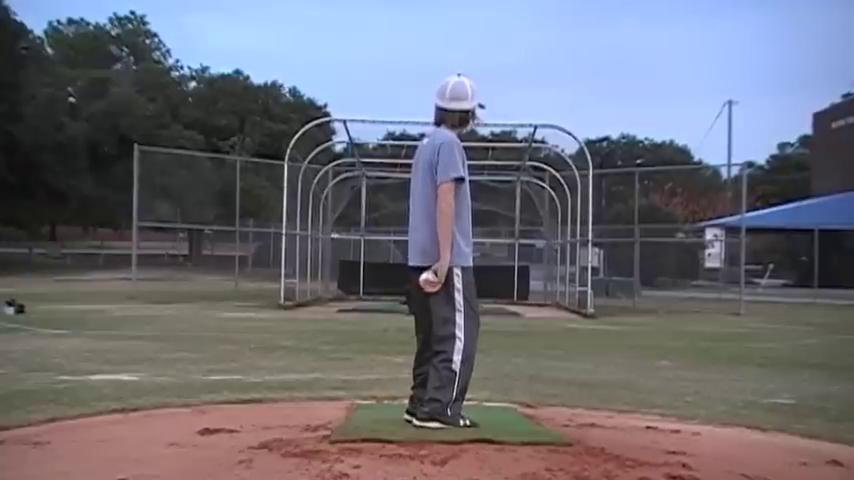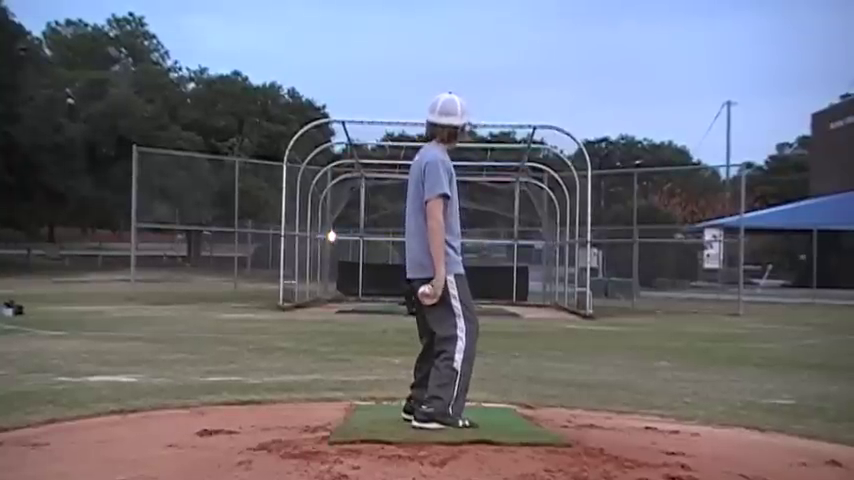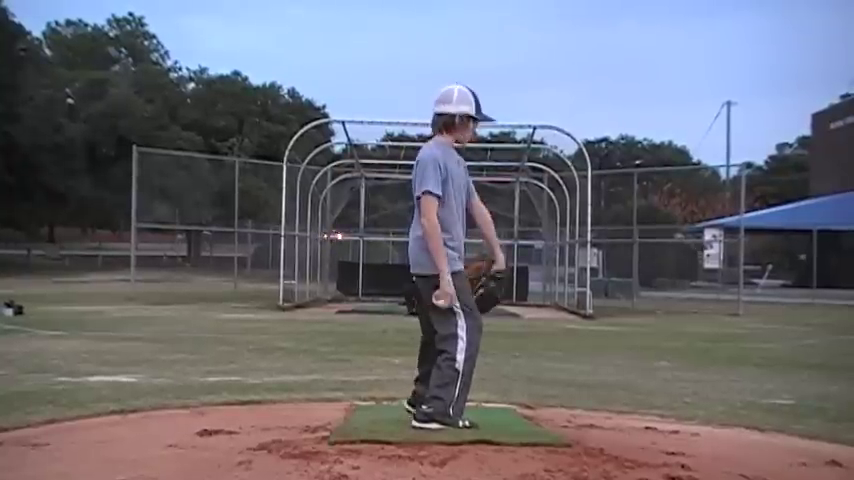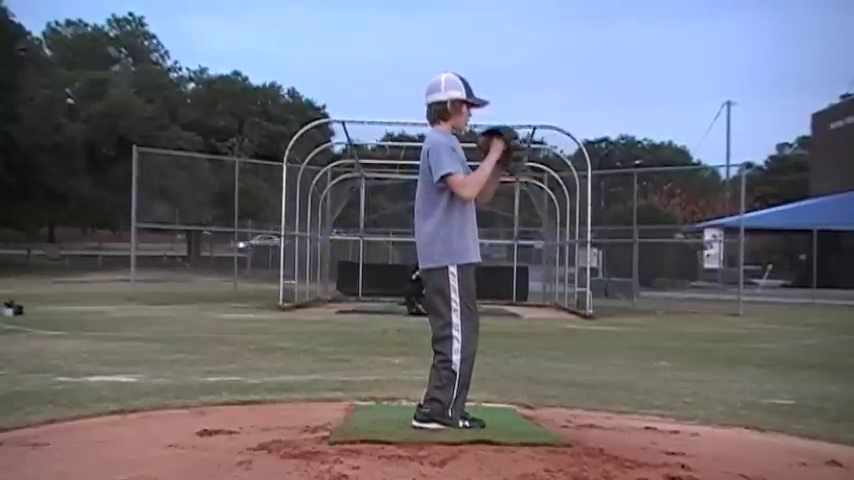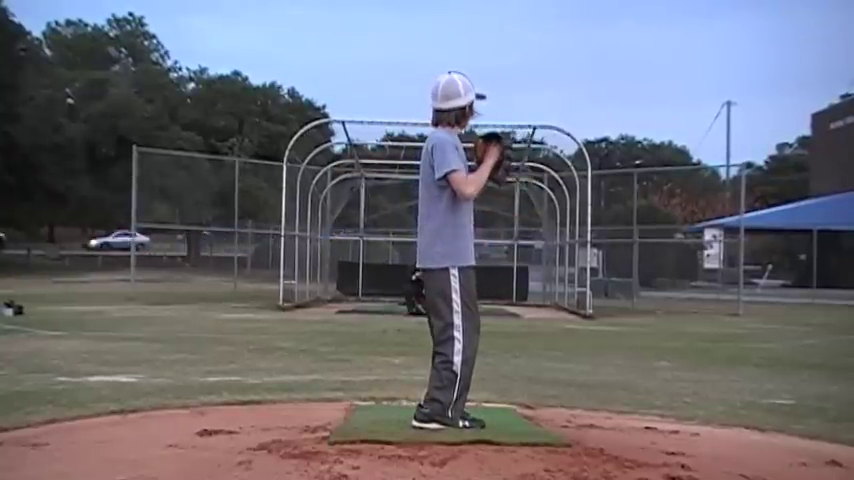
dt=1s
person 1, frame 1
left shoulder: (426, 143)
right shoulder: (448, 143)
right elbow: (445, 201)
right wrist: (445, 256)
left hip: (421, 256)
right hip: (447, 257)
left knee: (432, 333)
right knee: (458, 331)
left ankle: (421, 403)
right ankle: (438, 409)
person 1, frame 2
left shoulder: (423, 157)
right shoulder: (437, 160)
right elbow: (435, 219)
right wrist: (441, 271)
left hip: (421, 267)
right hip: (439, 267)
left knee: (437, 336)
right knee: (460, 333)
left ankle: (419, 403)
right ankle: (437, 410)
person 1, frame 3
left shoulder: (455, 161)
right shoulder: (431, 156)
left elbow: (477, 209)
right elbow: (428, 218)
left wrist: (497, 253)
right wrist: (444, 274)
left hip: (438, 264)
right hip: (437, 264)
left knee: (441, 332)
right knee: (463, 330)
left ankle: (423, 399)
right ankle: (438, 410)
person 1, frame 4
left shoulder: (447, 144)
right shoulder: (439, 142)
left elbow: (481, 195)
right elbow: (466, 190)
left wrist: (500, 162)
right wrist: (492, 154)
left hip: (449, 254)
right hip: (448, 256)
left knee: (453, 333)
right knee: (458, 332)
left ankle: (439, 408)
right ankle: (439, 409)
person 1, frame 5
left shoulder: (443, 141)
right shoulder: (442, 141)
left elbow: (463, 190)
right elbow: (466, 189)
left wrist: (488, 165)
right wrist: (489, 160)
left hip: (443, 255)
right hip: (448, 257)
left knee: (451, 334)
right knee: (460, 333)
left ankle: (438, 408)
right ankle: (439, 409)
